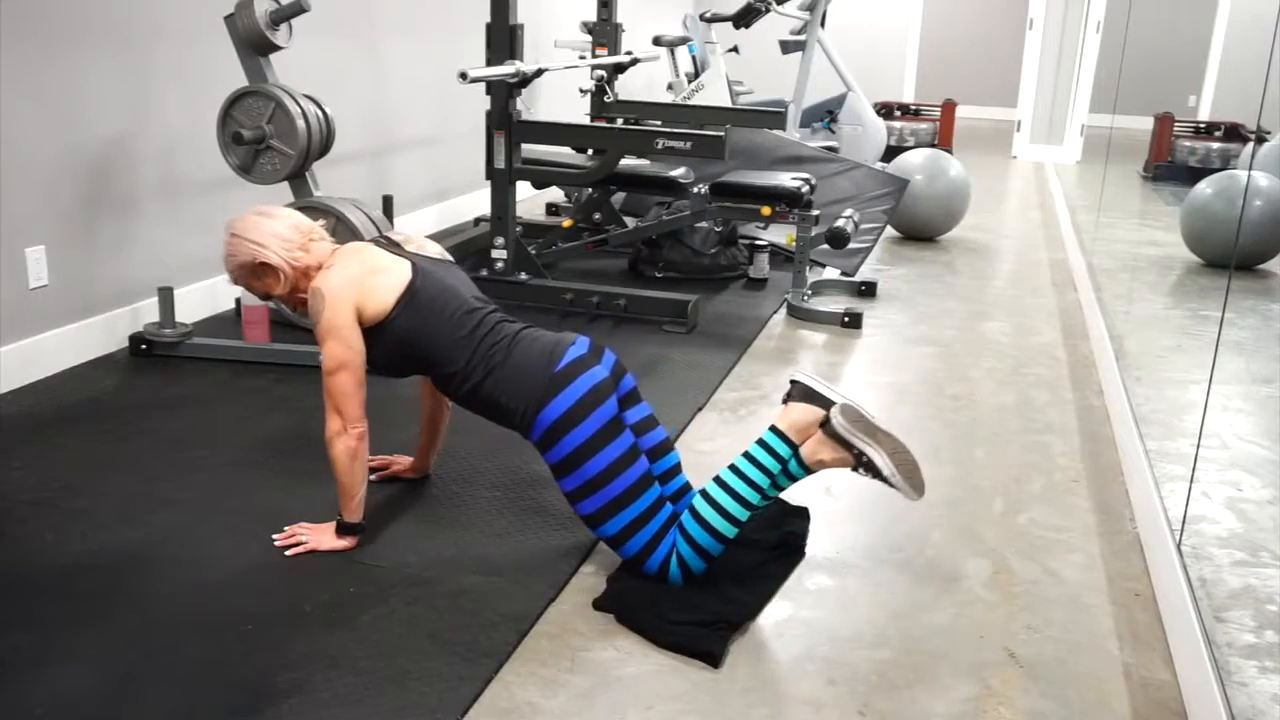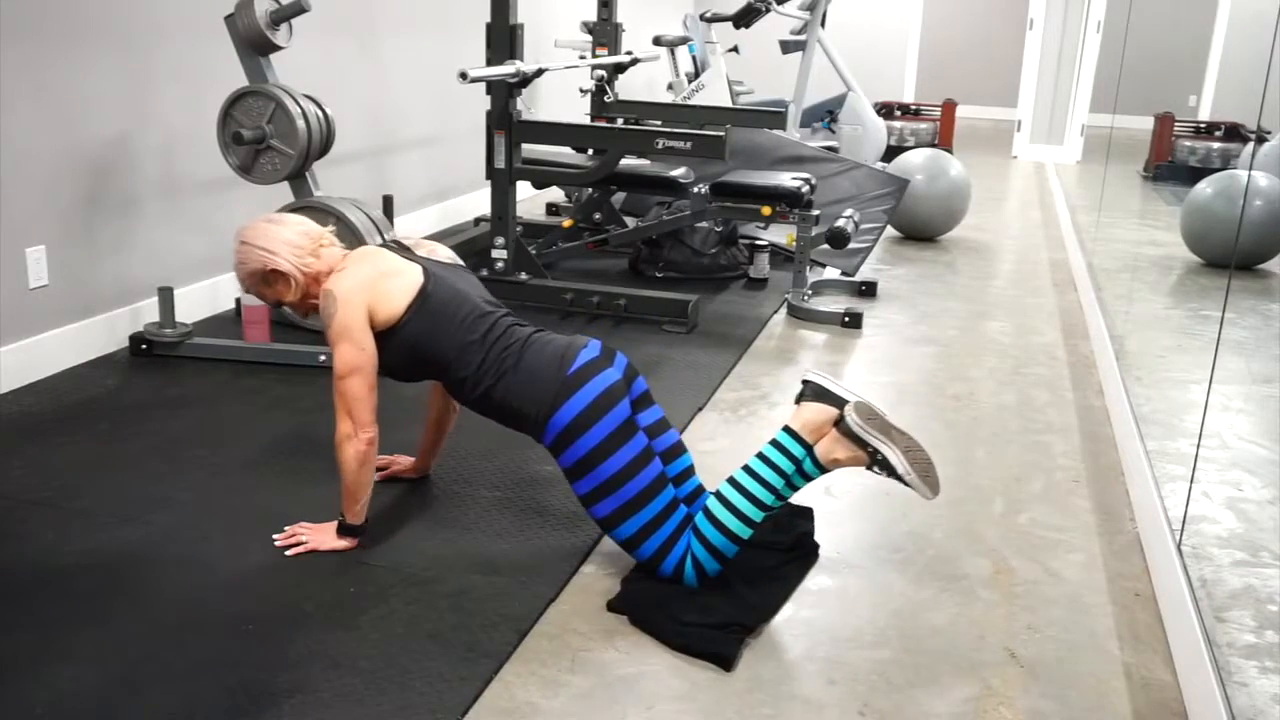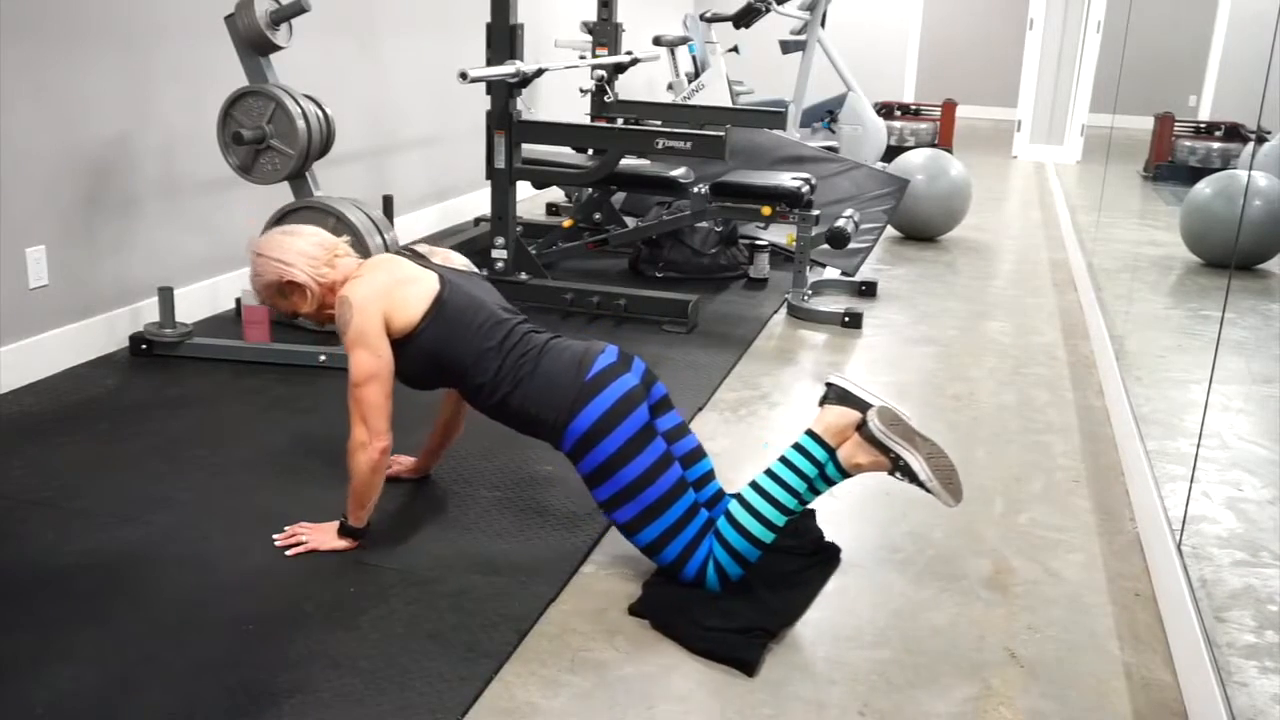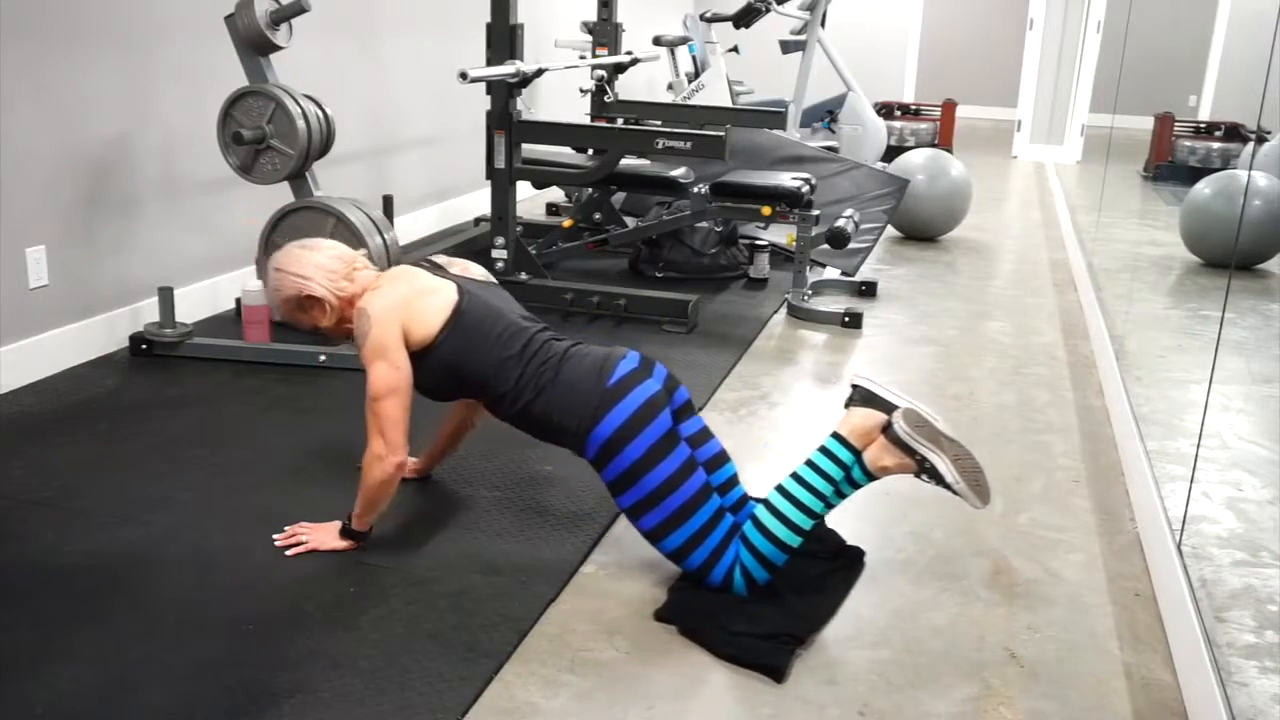
dt=0.2s
person 1, frame 1
left shoulder: (334, 289)
right shoulder: (399, 246)
left elbow: (347, 429)
left wrist: (346, 525)
right wrist: (421, 460)
left hip: (559, 403)
right hip: (586, 365)
left knee: (675, 559)
right knee: (682, 518)
left ankle: (801, 429)
right ankle: (817, 438)
person 1, frame 2
left shoulder: (345, 292)
right shoulder: (411, 249)
left elbow: (358, 434)
left wrist: (347, 527)
right wrist: (422, 462)
left hip: (572, 407)
right hip: (598, 368)
left knee: (689, 561)
right knee: (696, 521)
left ankle: (813, 429)
right ankle: (831, 435)
person 1, frame 3
left shoulder: (361, 299)
right shoulder: (424, 256)
left elbow: (370, 441)
left wrist: (349, 528)
right wrist: (424, 463)
left hip: (589, 413)
right hip: (615, 374)
left knee: (712, 564)
right knee: (715, 524)
left ankle: (837, 435)
right ankle: (850, 436)
person 1, frame 4
left shoulder: (379, 311)
right shoulder: (440, 268)
left elbow: (385, 455)
left wrist: (350, 530)
right wrist: (428, 464)
left hip: (613, 420)
right hip: (637, 380)
left knee: (738, 569)
right knee: (742, 529)
left ankle: (863, 439)
right ankle: (872, 433)
